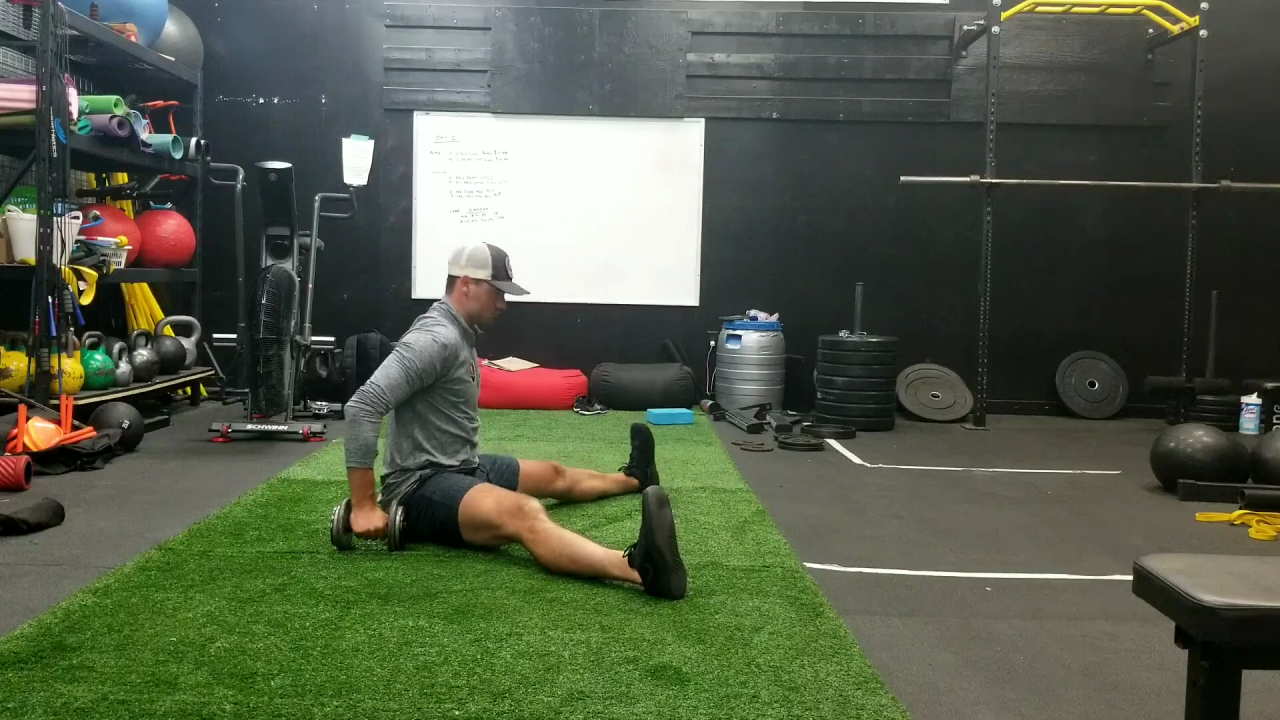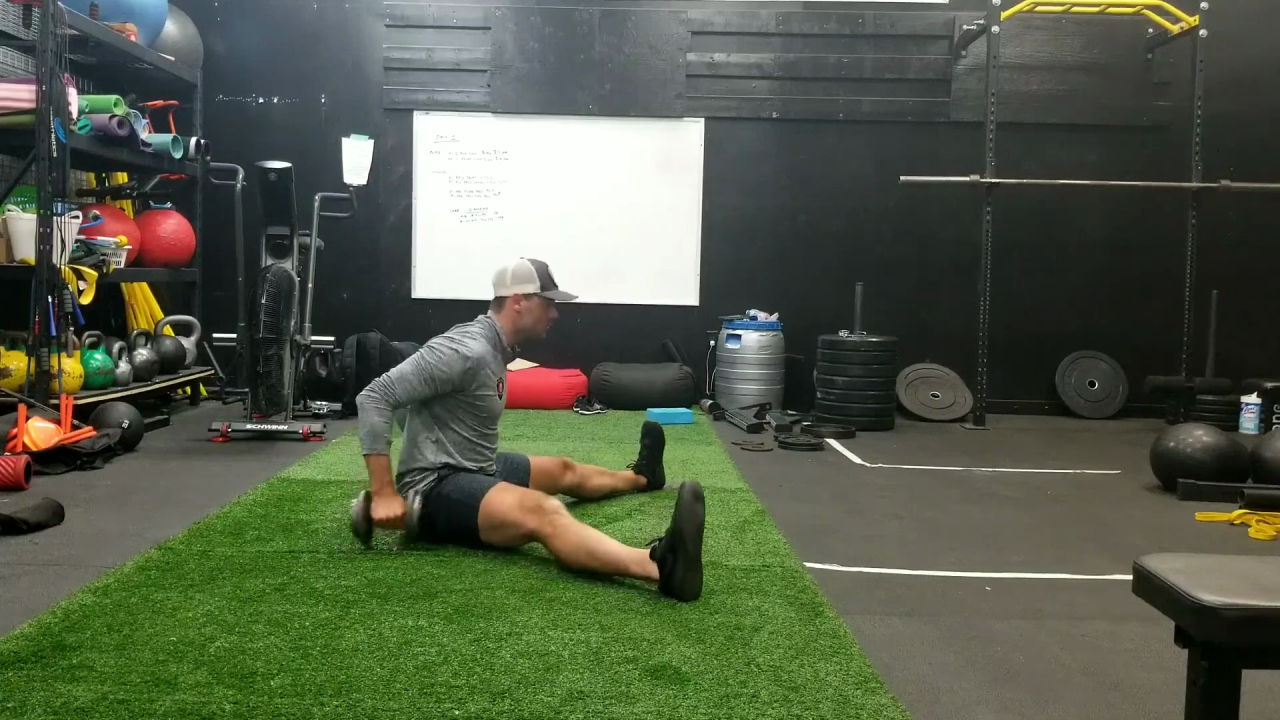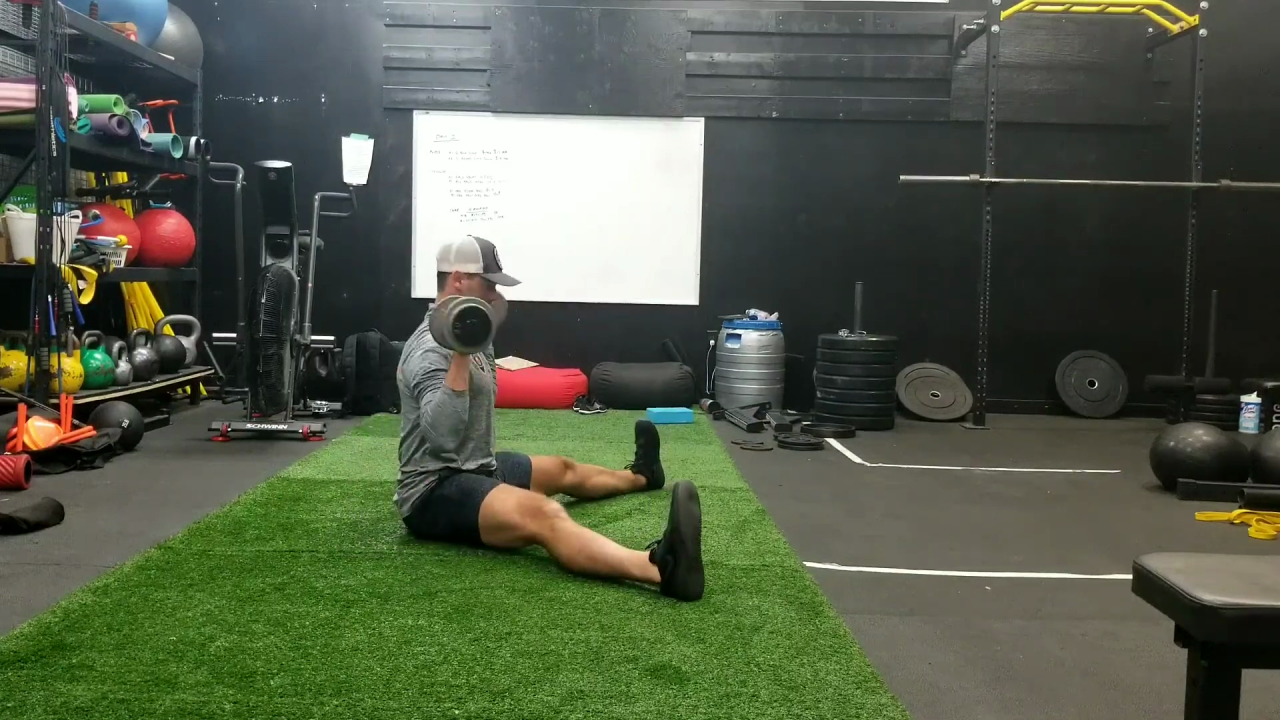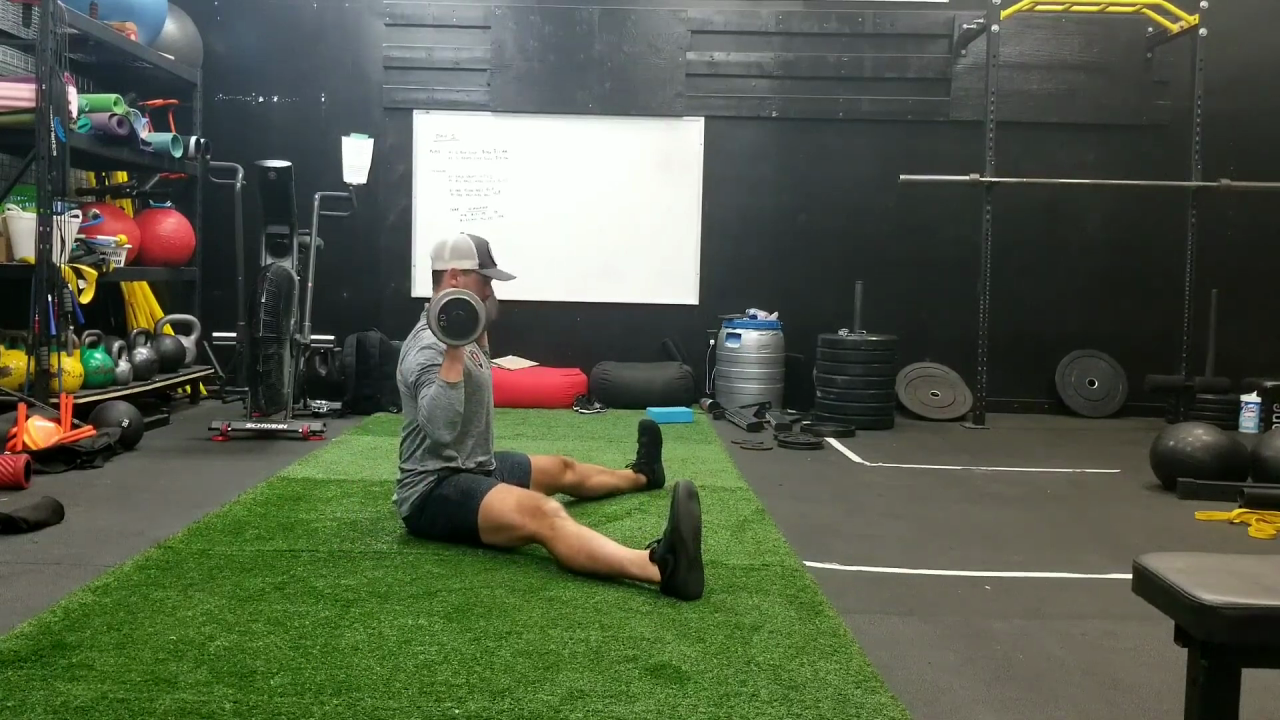
dt=0.7s
person 1, frame 1
left shoulder: (457, 334)
right shoulder: (434, 340)
right elbow: (362, 408)
right wrist: (364, 506)
right hip: (423, 490)
left knee: (553, 477)
right knee: (524, 515)
left ankle: (634, 479)
right ankle: (638, 568)
person 1, frame 2
left shoulder: (495, 348)
right shoulder: (466, 350)
right elbow: (374, 398)
right wrist: (384, 495)
right hip: (436, 490)
left knee: (562, 470)
right knee: (543, 512)
left ankle: (641, 476)
right ankle: (661, 566)
person 1, frame 3
right shoulder: (431, 348)
left elbow: (482, 395)
right elbow: (444, 434)
right wrist: (461, 355)
right hip: (433, 491)
left knee: (562, 470)
right knee: (543, 515)
left ankle: (641, 475)
right ankle: (662, 567)
person 1, frame 4
right shoulder: (429, 346)
right elbow: (441, 427)
left wrist: (479, 335)
right wrist: (454, 350)
right hip: (433, 491)
left knee: (562, 470)
right knee: (542, 516)
left ankle: (641, 475)
right ankle: (661, 567)
